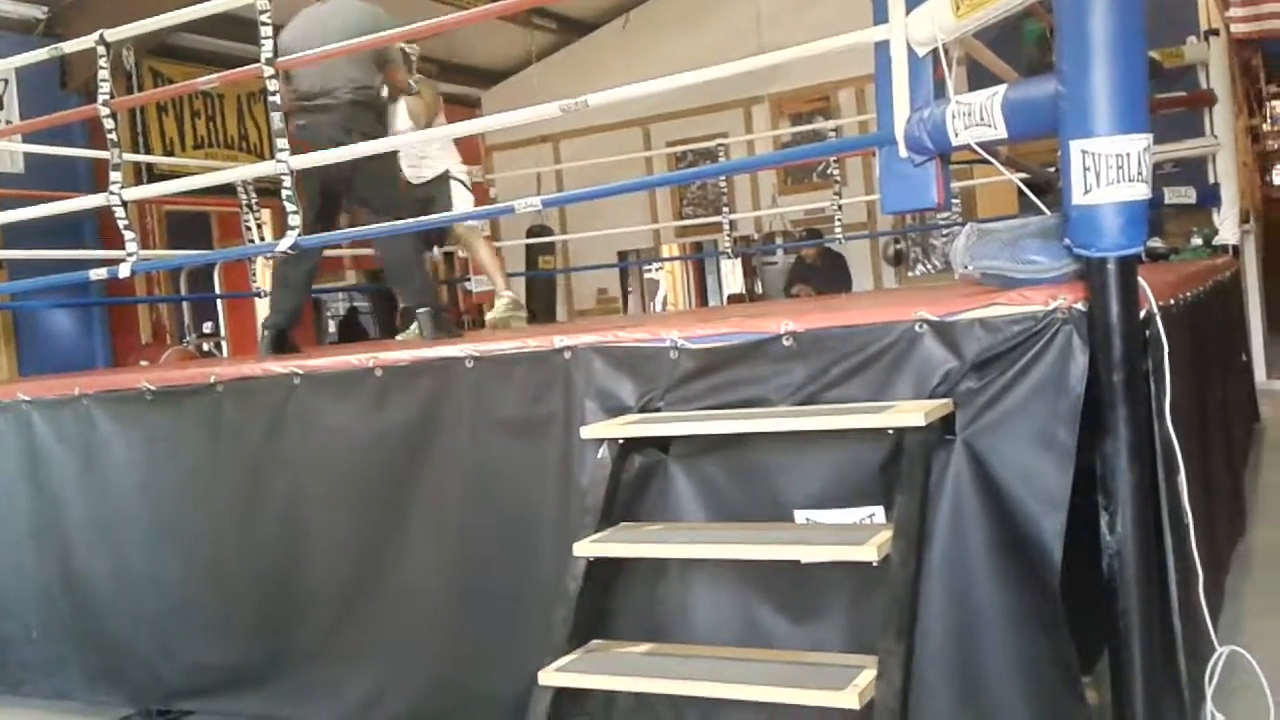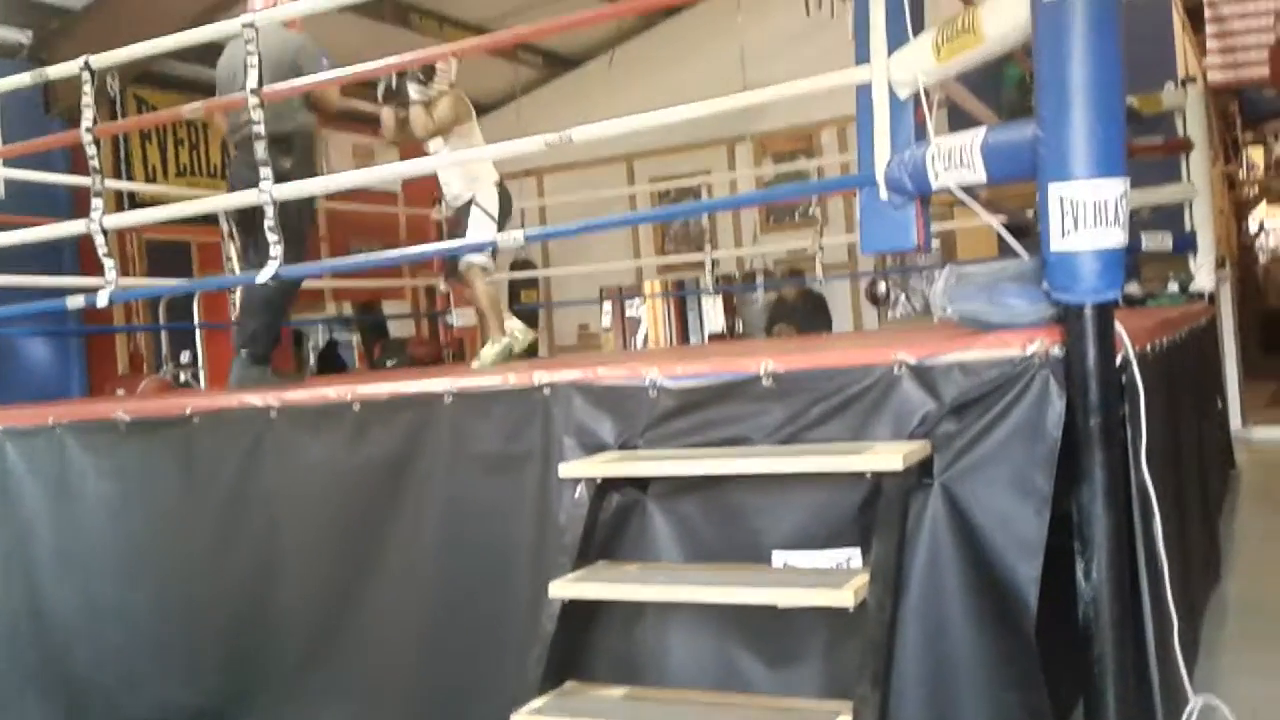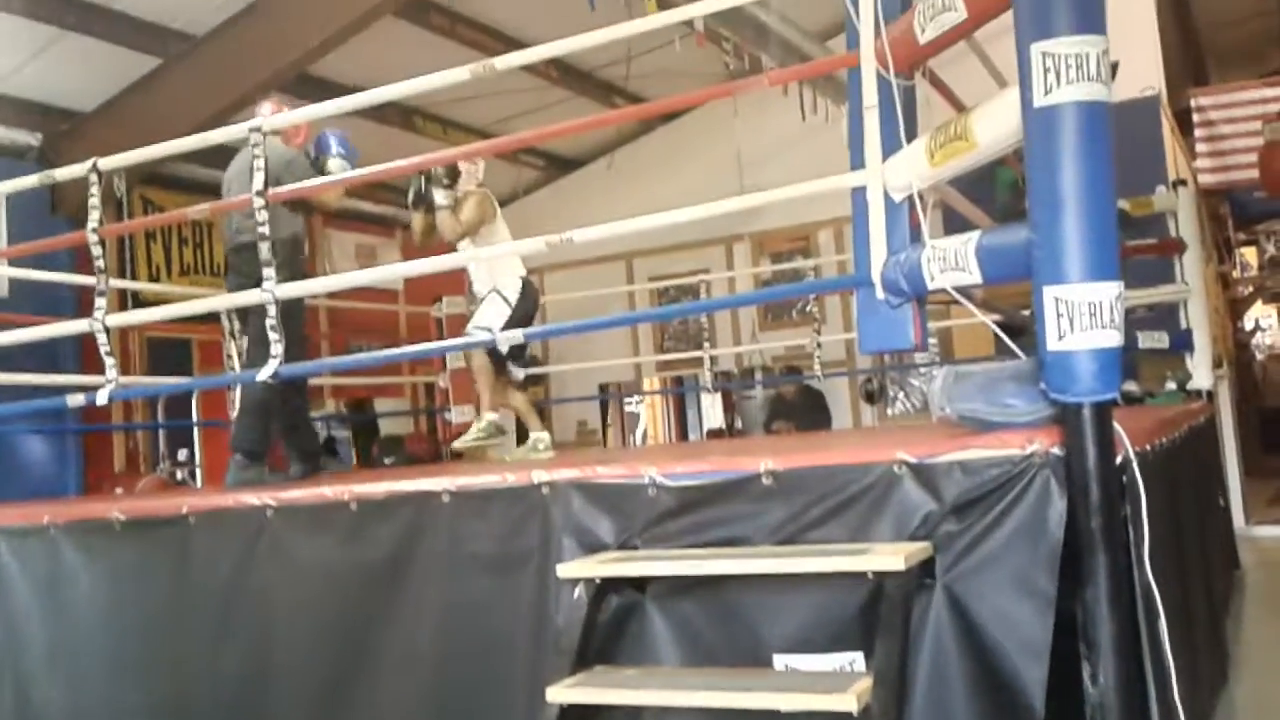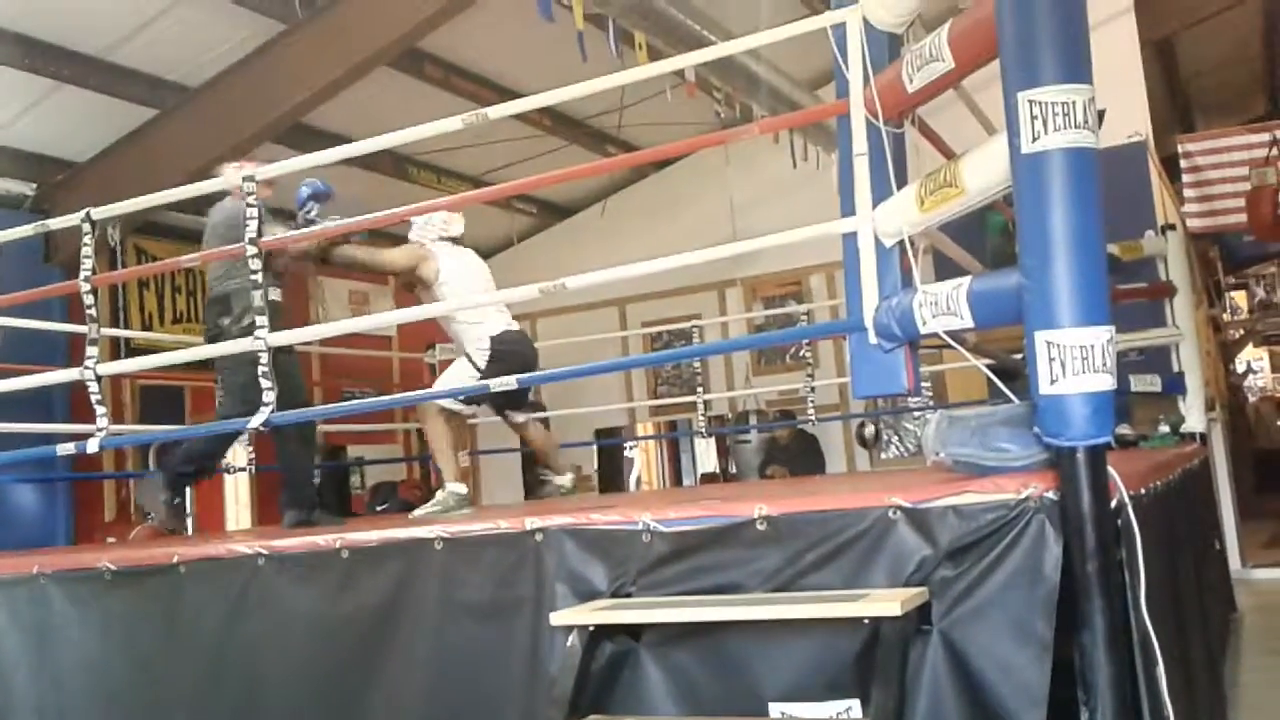
dt=0.4s
person 1, frame 1
left shoulder: (292, 30)
left elbow: (286, 93)
right elbow: (399, 83)
left hip: (309, 136)
right hip: (357, 130)
left knee: (306, 235)
right knee: (388, 223)
left ankle: (276, 330)
right ankle: (425, 312)
person 1, frame 2
left shoulder: (228, 55)
right shoulder: (293, 43)
left elbow: (222, 123)
right elbow: (329, 101)
left hip: (244, 167)
right hip: (284, 164)
left knee: (261, 262)
right knee: (282, 265)
left ankle: (252, 355)
right ankle: (250, 359)
person 1, frame 3
left shoulder: (239, 162)
right shoulder: (282, 155)
right elbow: (328, 200)
left wrist: (311, 169)
right wrist: (337, 162)
left hip: (244, 271)
right hip: (273, 271)
left knee: (290, 365)
right knee: (269, 365)
left ankle: (306, 456)
right ankle: (246, 462)
person 1, frame 4
left shoulder: (247, 217)
right shoulder: (231, 210)
left elbow: (281, 261)
right elbow: (290, 245)
right hip: (239, 326)
left knee: (296, 414)
right knee: (239, 412)
left ankle: (300, 506)
right ankle: (163, 483)
person 2, frame 1
left shoulder: (422, 87)
left elbow: (423, 119)
left hip: (444, 174)
right hip: (415, 184)
left knee: (465, 230)
left ankle: (506, 298)
person 2, frame 2
left shoulder: (451, 100)
right shoulder: (427, 106)
left elbow: (423, 131)
right elbow: (391, 134)
left wrist: (414, 91)
right wrist: (388, 96)
left hip: (484, 196)
right hip: (464, 203)
left knee: (472, 266)
right knee: (459, 271)
left ankle: (498, 342)
right ankle: (513, 329)
person 2, frame 3
left shoulder: (477, 198)
right shoulder: (457, 204)
left elbow: (452, 235)
right elbow: (419, 235)
left wrist: (440, 195)
right wrist: (419, 199)
left hip: (512, 288)
right hip: (498, 295)
left knee: (475, 341)
right knee: (501, 377)
left ankle: (489, 420)
right ankle: (539, 438)
person 2, frame 4
left shoulder: (423, 255)
right shoulder: (469, 257)
left elbow: (369, 256)
left wrist: (327, 250)
right wrist: (415, 280)
left hip: (492, 348)
right hip: (520, 345)
left knee: (433, 408)
right knee: (519, 418)
left ankle: (454, 491)
right ankle: (559, 478)
